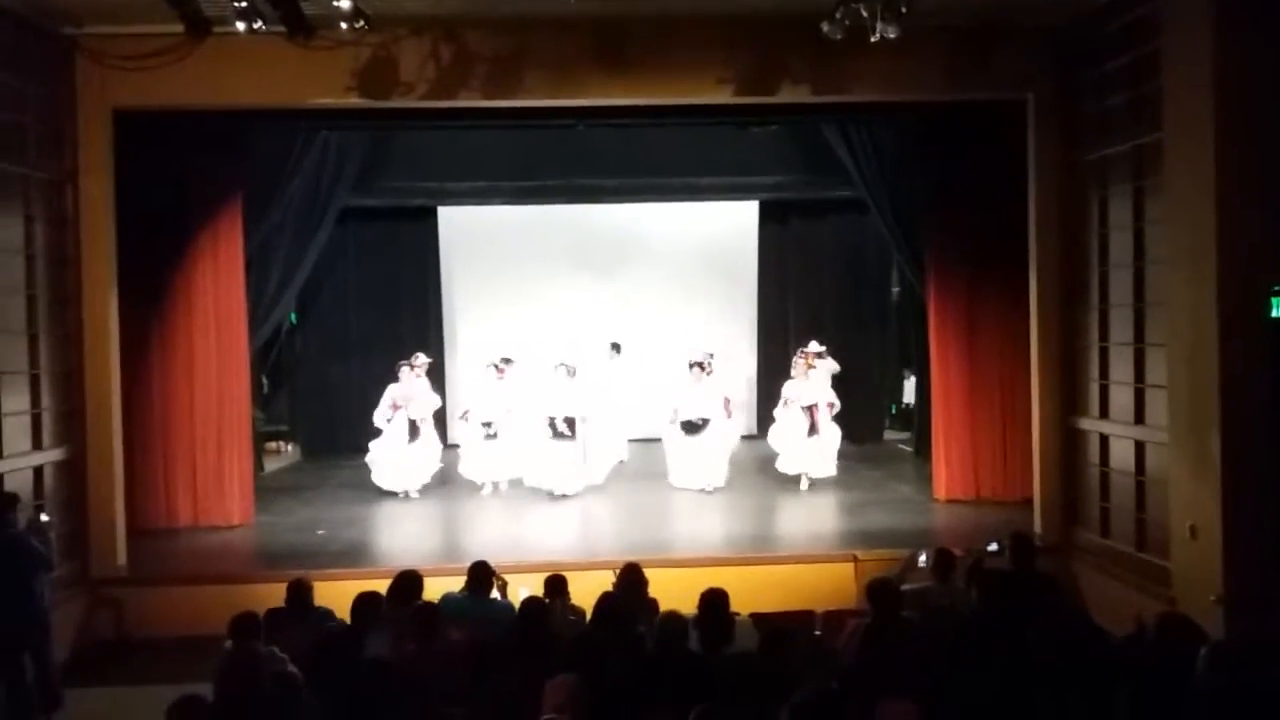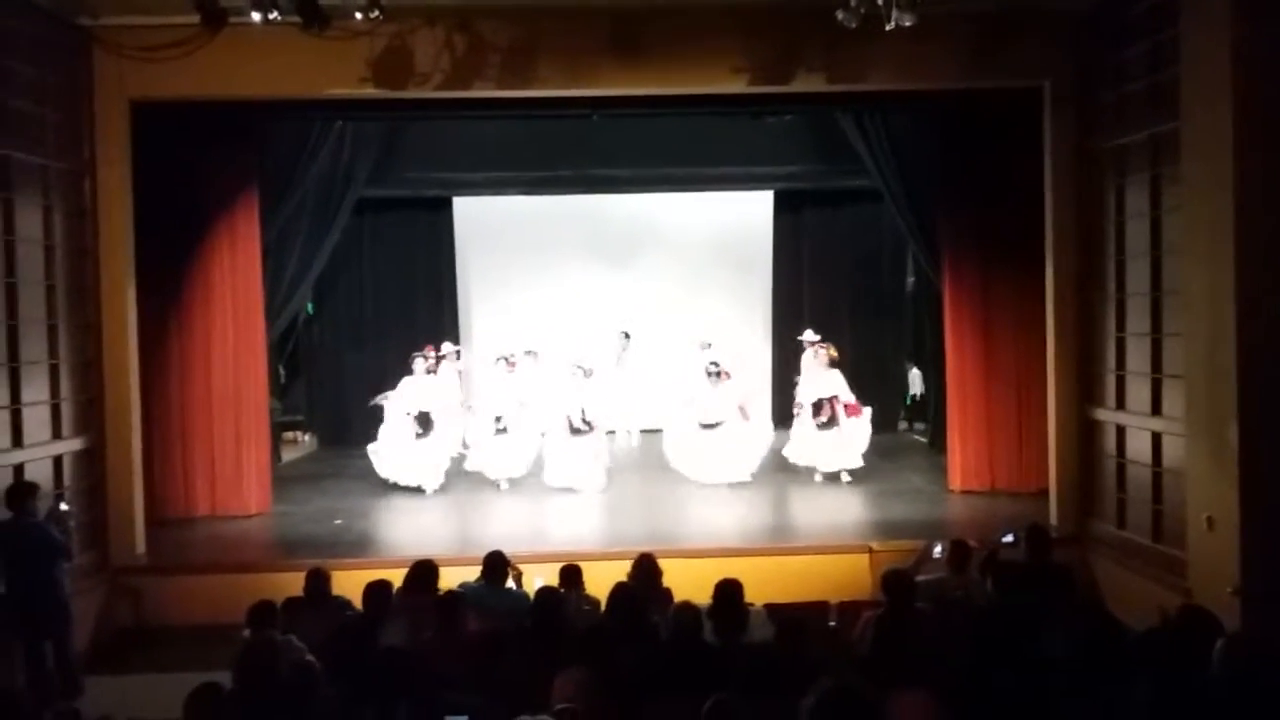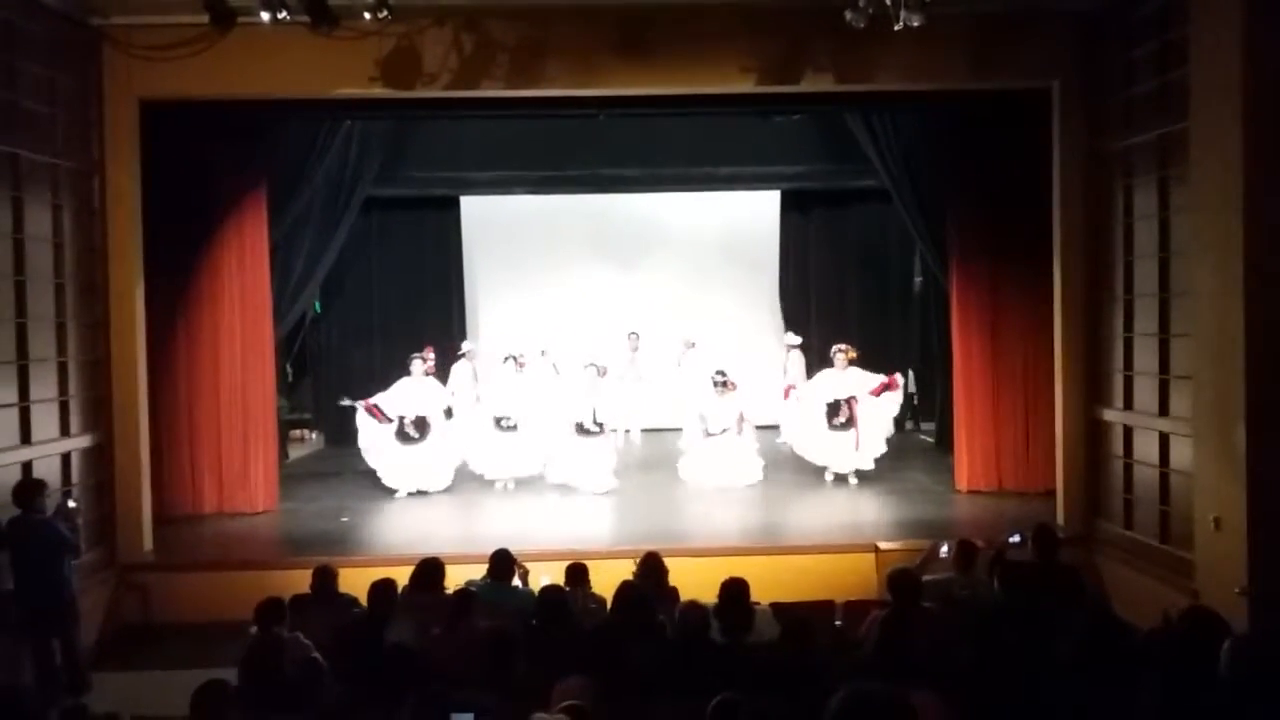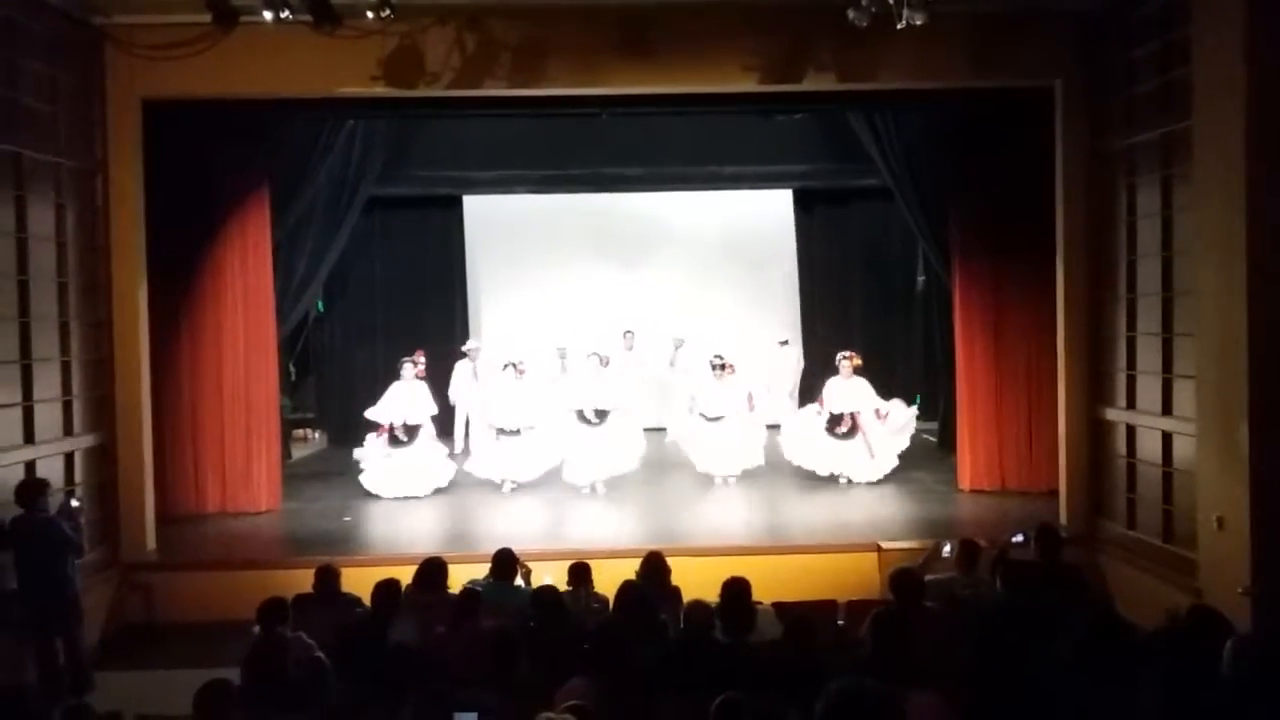
dt=0.4s
person 1, frame 1
right shoulder: (20, 540)
right elbow: (48, 564)
left wrist: (28, 533)
right wrist: (44, 537)
right hip: (30, 611)
right knee: (41, 658)
person 1, frame 2
right shoulder: (40, 529)
right elbow: (67, 554)
left wrist: (48, 522)
right wrist: (64, 526)
left hip: (20, 601)
right hip: (50, 599)
left knee: (32, 648)
right knee: (61, 645)
left ankle: (42, 692)
right ankle: (69, 689)
person 1, frame 3
left shoulder: (12, 527)
right shoulder: (48, 525)
right elbow: (75, 550)
left wrist: (56, 518)
right wrist: (72, 522)
left hip: (28, 597)
right hip: (58, 595)
left knee: (40, 644)
right knee: (69, 641)
left ankle: (49, 689)
right ankle: (77, 685)
person 1, frame 4
left shoulder: (15, 526)
right shoulder: (51, 524)
right elbow: (78, 550)
left wrist: (59, 517)
right wrist: (75, 521)
left hip: (32, 597)
right hip: (61, 595)
left knee: (43, 645)
right knee: (72, 641)
left ankle: (52, 689)
right ankle: (80, 685)
